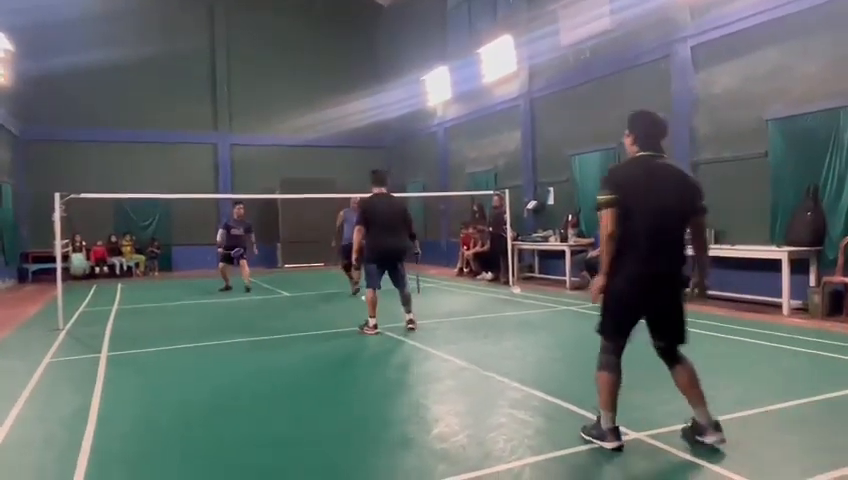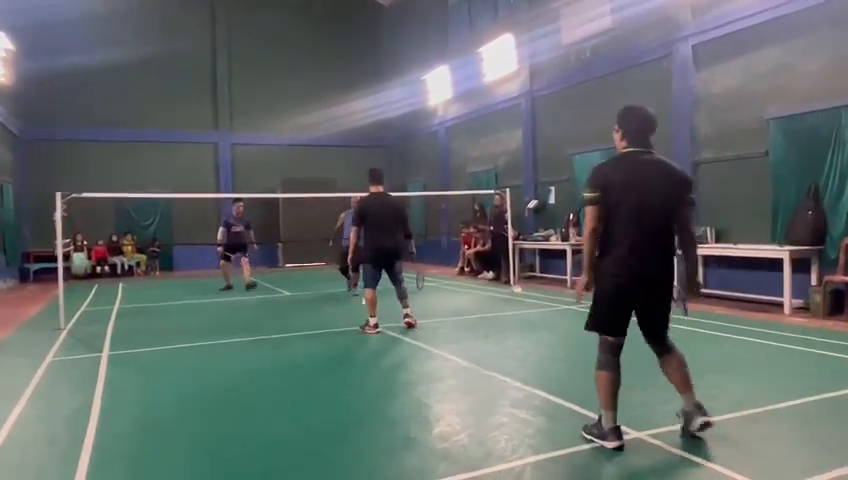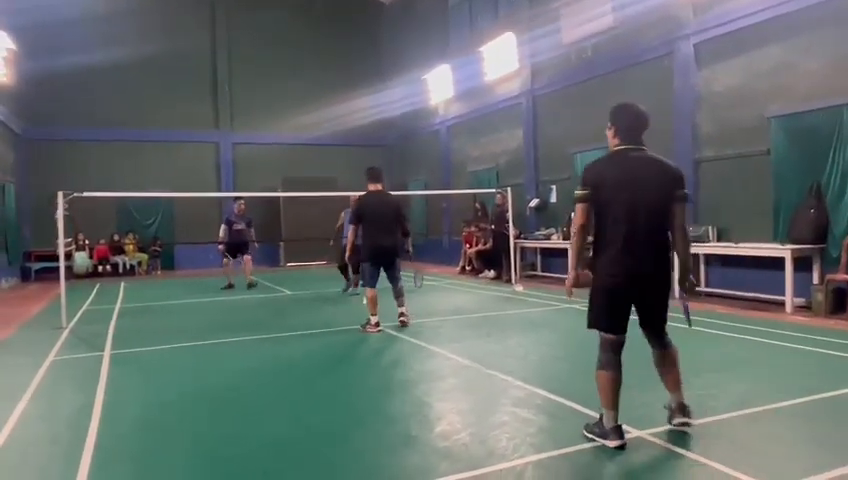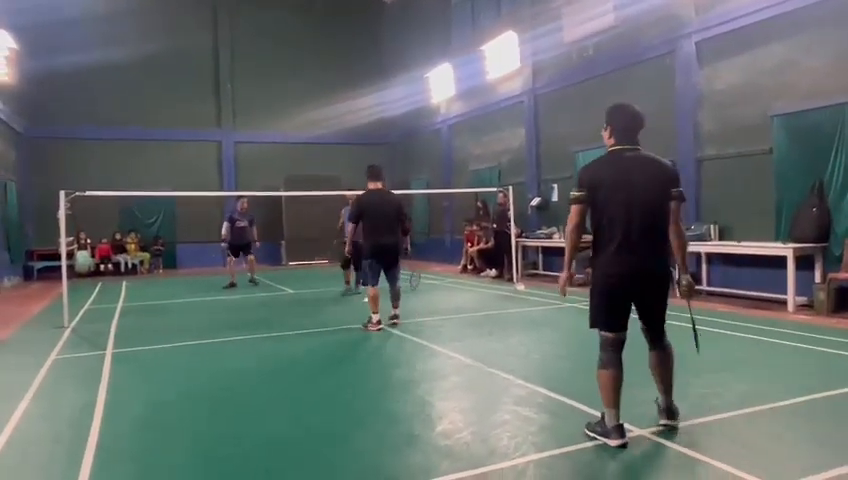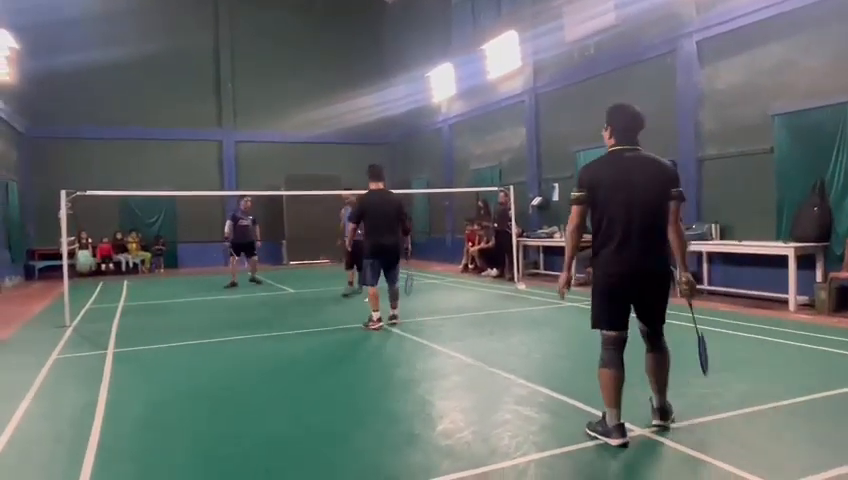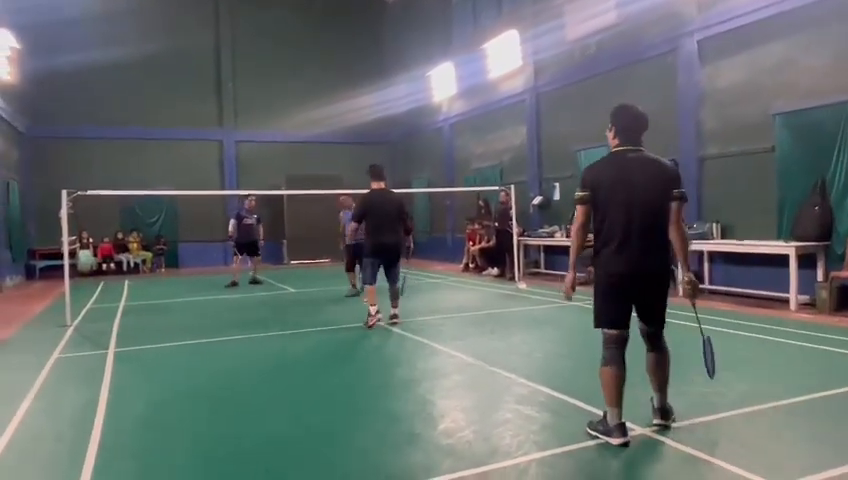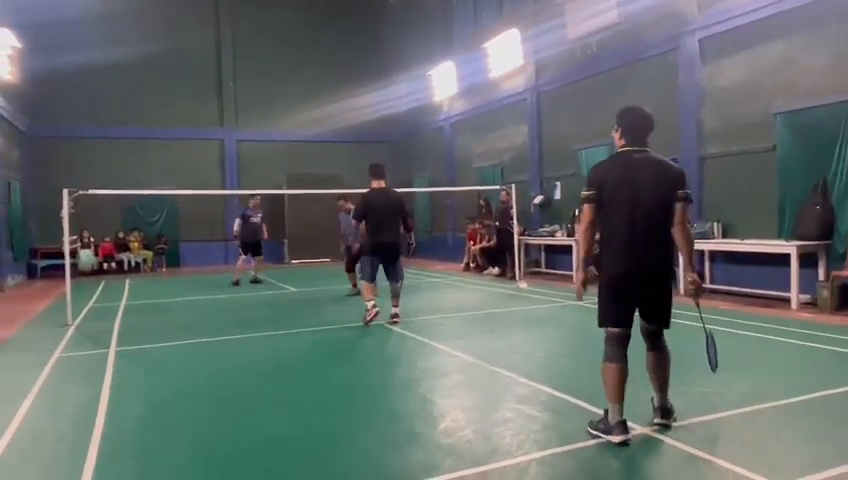
dt=0.1s
person 1, frame 1
left shoulder: (619, 175)
right shoulder: (685, 180)
left elbow: (609, 230)
right elbow: (699, 234)
left wrist: (603, 273)
right wrist: (700, 273)
left hip: (628, 277)
right hip: (669, 278)
left knee: (611, 350)
right knee: (670, 351)
left ankle: (607, 428)
right ankle: (706, 424)
person 1, frame 2
left shoulder: (604, 172)
right shoulder: (675, 175)
left elbow: (592, 228)
right elbow: (685, 230)
left wrist: (587, 272)
right wrist: (691, 272)
left hip: (615, 273)
right hip: (658, 274)
left knee: (609, 347)
right knee: (660, 341)
left ankle: (607, 428)
right ankle: (693, 409)
person 1, frame 3
left shoulder: (596, 171)
right shoulder: (669, 171)
left elbow: (580, 225)
right elbow: (678, 227)
left wrist: (574, 268)
right wrist: (685, 270)
left hip: (612, 271)
right hip: (655, 271)
left knee: (610, 346)
right knee: (659, 336)
left ankle: (610, 426)
right ankle: (678, 406)
person 1, frame 4
left shoulder: (591, 172)
right shoulder: (664, 170)
left elbow: (574, 225)
right elbow: (674, 225)
left wrist: (567, 267)
right wrist: (683, 270)
left hip: (610, 271)
right hip: (654, 270)
left knee: (610, 345)
right knee: (657, 336)
left ankle: (611, 425)
right ankle: (666, 406)
person 1, frame 5
left shoulder: (591, 172)
right shoulder: (664, 170)
left elbow: (575, 226)
right elbow: (673, 225)
left wrist: (567, 269)
right wrist: (683, 269)
left hip: (610, 271)
right hip: (654, 270)
left knee: (612, 344)
right knee: (654, 337)
left ankle: (612, 425)
right ankle: (661, 407)
person 1, frame 6
left shoulder: (594, 172)
right shoulder: (666, 171)
left elbow: (580, 226)
right elbow: (674, 225)
left wrist: (572, 269)
right wrist: (685, 269)
left hip: (612, 270)
right hip: (655, 270)
left knee: (613, 343)
right knee: (654, 337)
left ankle: (614, 424)
right ankle: (661, 406)
person 1, frame 7
left shoulder: (600, 172)
right shoulder: (672, 172)
left elbow: (587, 225)
right elbow: (679, 226)
left wrist: (581, 268)
right wrist: (690, 269)
left hip: (616, 269)
right hip: (657, 270)
left knee: (615, 342)
right knee: (655, 337)
left ankle: (615, 421)
right ankle: (662, 407)
person 2, frame 1
left shoulder: (366, 203)
right shoulder: (399, 203)
left elbow: (359, 229)
right elbow: (409, 228)
left wrist: (355, 252)
right wrist: (416, 246)
left hip: (375, 252)
right hip: (397, 251)
left knee: (371, 287)
right knee: (402, 286)
left ankle: (372, 323)
right ankle: (410, 318)
person 2, frame 2
left shoulder: (363, 203)
right shoulder: (396, 202)
left elbow: (356, 230)
right elbow: (406, 227)
left wrist: (351, 252)
right wrist: (411, 246)
left hip: (372, 251)
right hip: (393, 250)
left knee: (370, 287)
right knee: (399, 283)
left ankle: (373, 322)
right ankle: (408, 314)
person 2, frame 3
left shoulder: (362, 201)
right shoulder: (394, 200)
left elbow: (353, 228)
right elbow: (403, 226)
left wrist: (349, 250)
right wrist: (408, 244)
left hip: (371, 249)
right hip: (392, 249)
left knee: (370, 286)
right knee: (396, 282)
left ankle: (373, 321)
right ankle: (403, 313)
person 2, frame 4
left shoulder: (362, 199)
right shoulder: (394, 198)
left elbow: (352, 225)
right elbow: (404, 224)
left wrist: (348, 244)
right wrist: (407, 243)
left hip: (372, 247)
right hip: (393, 247)
left knee: (371, 284)
right knee: (394, 282)
left ankle: (375, 319)
right ankle: (395, 314)
person 2, frame 5
left shoulder: (364, 200)
right shoulder: (395, 199)
left elbow: (353, 225)
right elbow: (405, 224)
left wrist: (349, 241)
right wrist: (407, 243)
left hip: (373, 247)
right hip: (393, 247)
left knee: (371, 283)
right knee: (393, 282)
left ankle: (376, 317)
right ankle: (394, 314)
person 2, frame 6
left shoulder: (366, 199)
right shoulder: (397, 198)
left elbow: (355, 224)
right elbow: (406, 223)
left wrist: (350, 236)
right wrist: (409, 241)
left hip: (373, 247)
right hip: (394, 246)
left knee: (369, 282)
right knee: (393, 281)
left ankle: (374, 311)
right ankle: (394, 313)
person 2, frame 7
left shoulder: (366, 197)
right shoulder: (397, 197)
left elbow: (356, 221)
right elbow: (406, 221)
right wrist: (411, 238)
left hip: (373, 245)
right hip: (393, 245)
left knee: (367, 279)
right knee: (395, 280)
left ankle: (371, 306)
right ankle: (395, 312)
